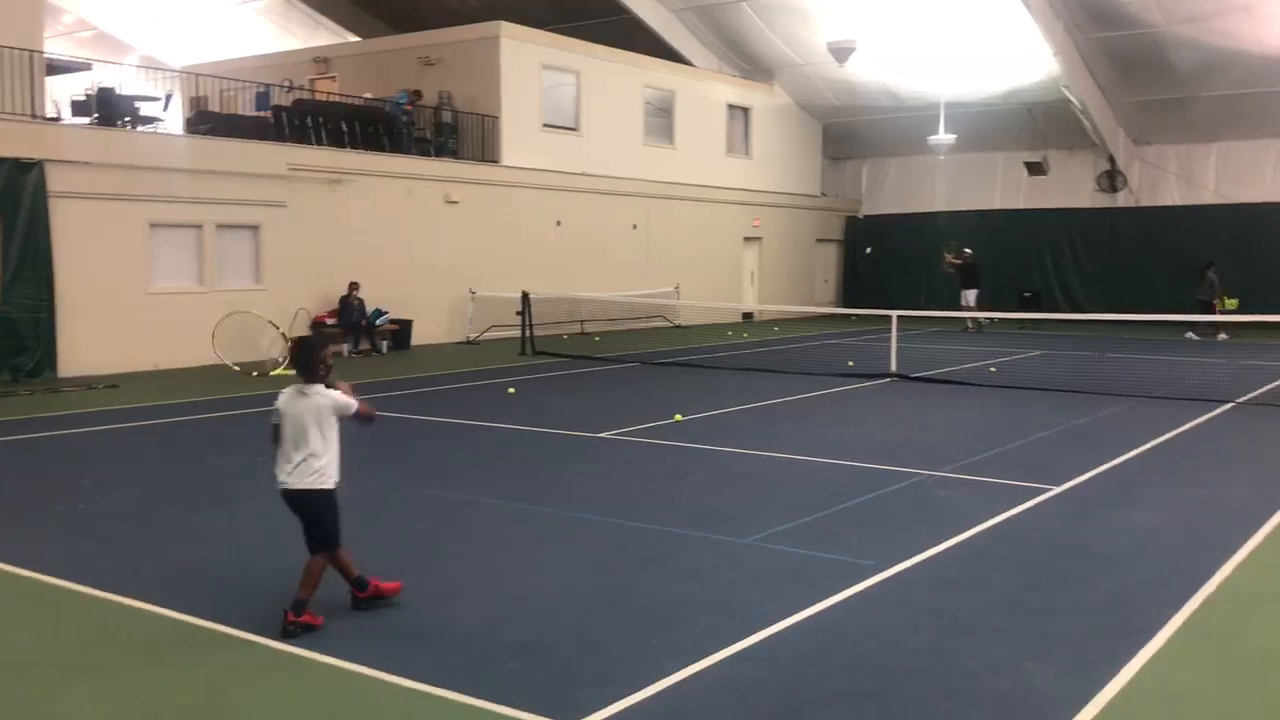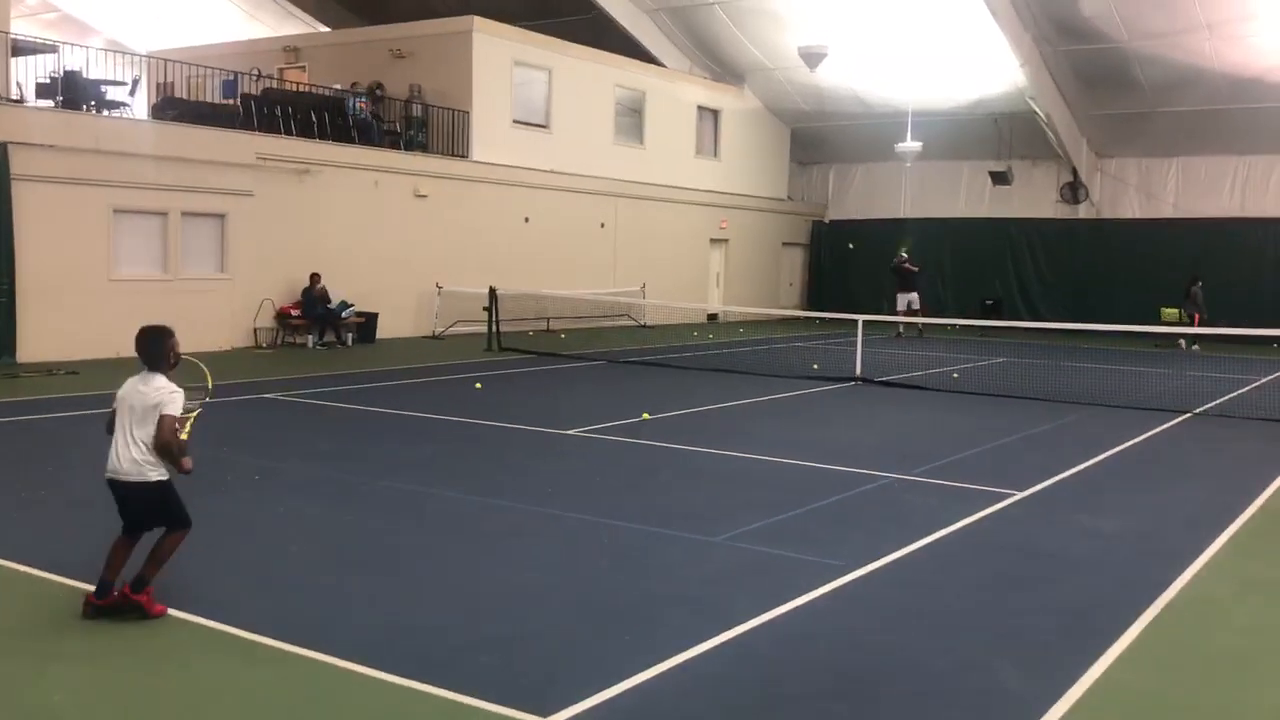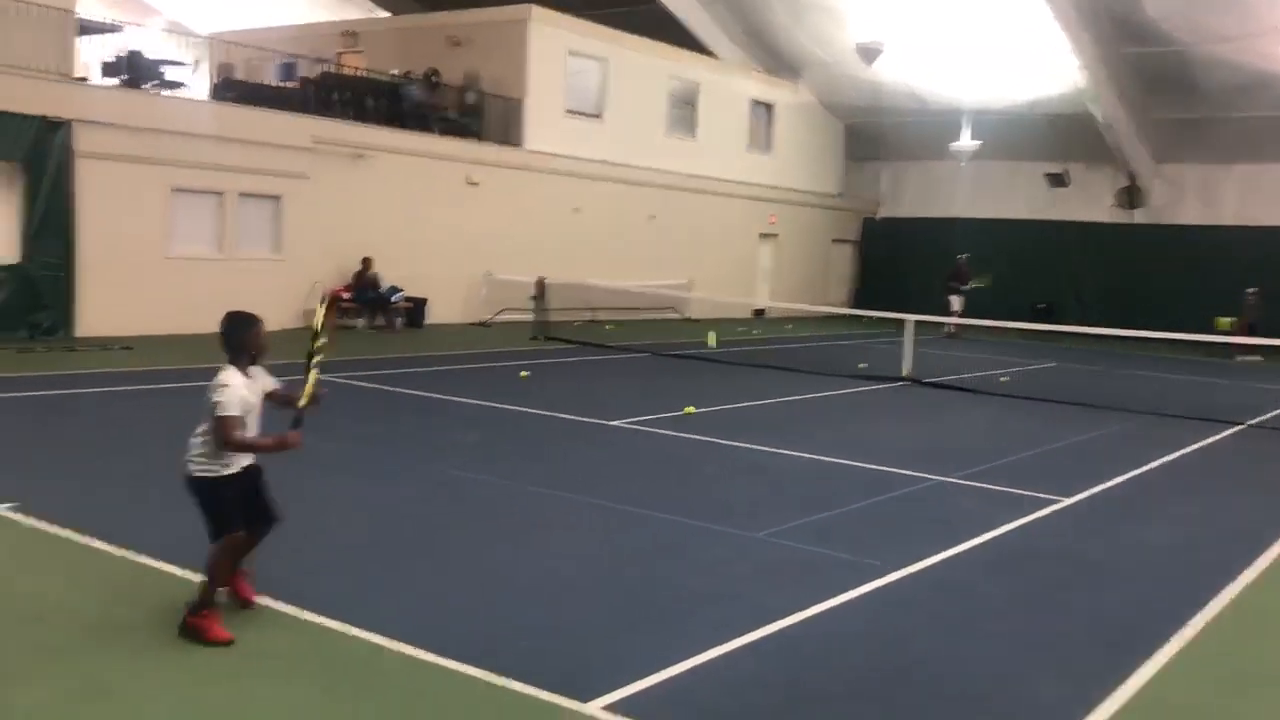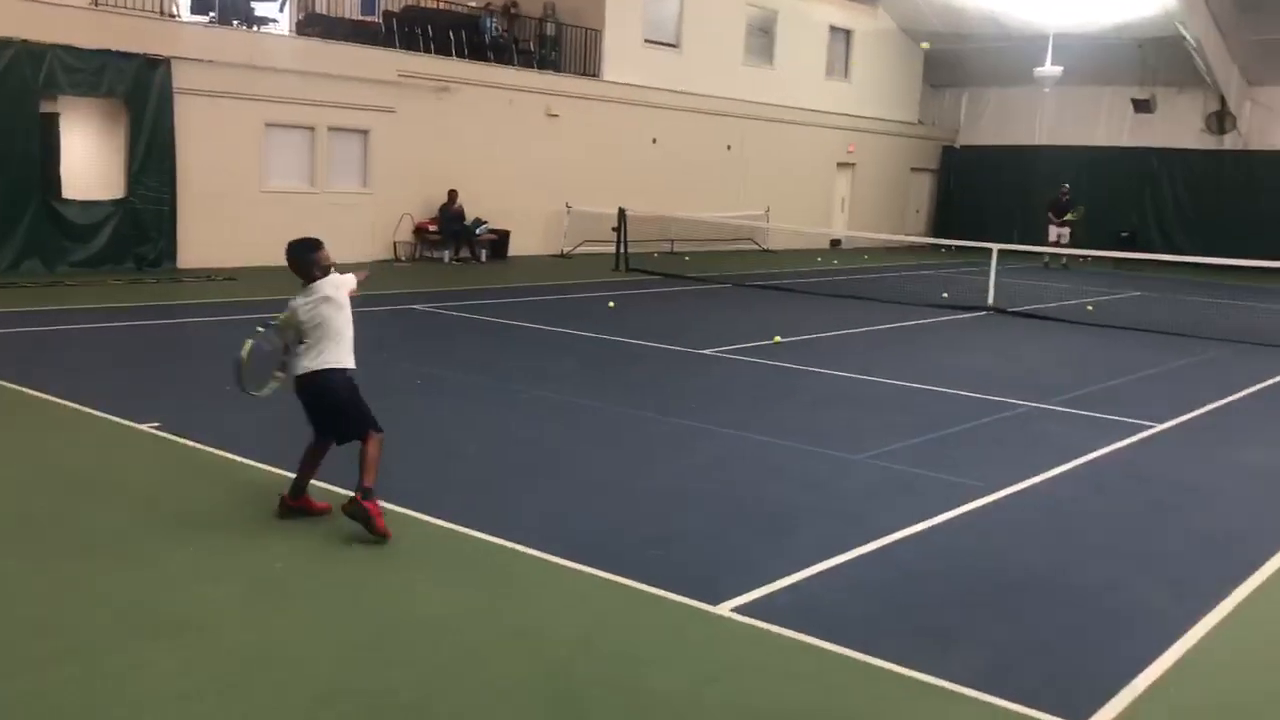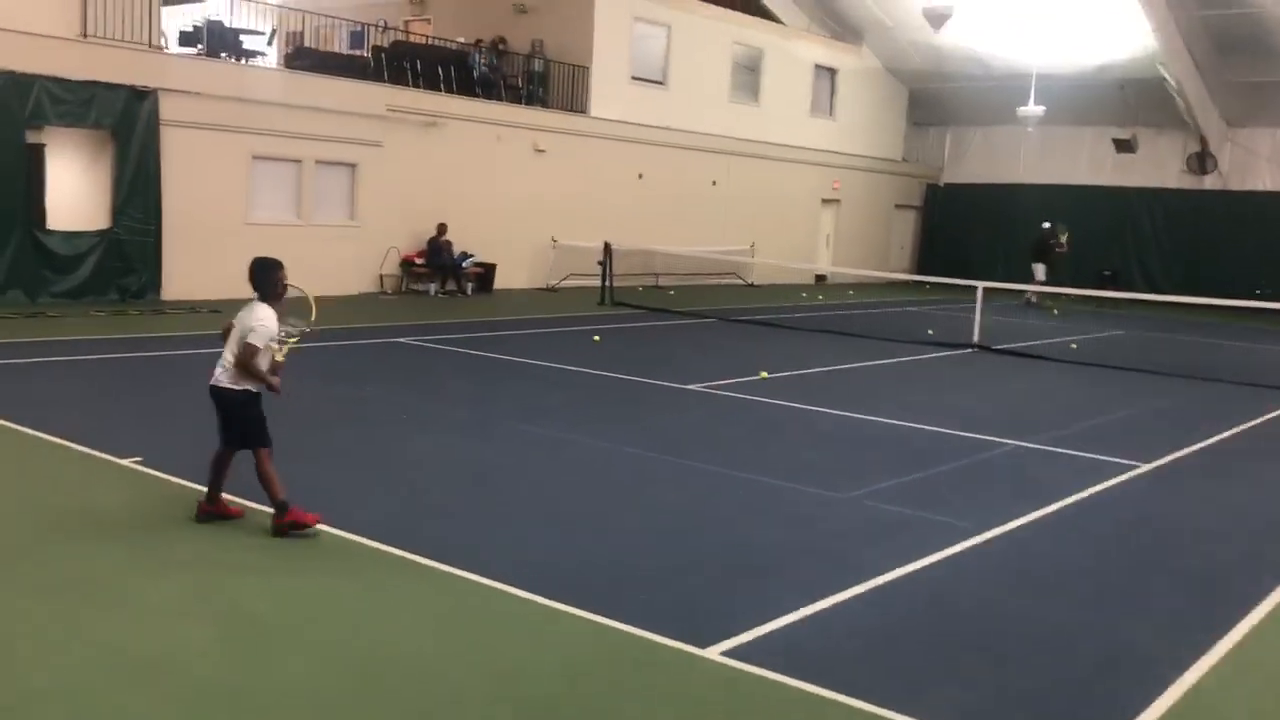
dt=1s
person 1, frame 1
left shoulder: (283, 399)
right shoulder: (333, 399)
left elbow: (277, 440)
right elbow: (369, 413)
right wrist: (347, 392)
left hip: (289, 484)
right hip: (317, 486)
left knee: (329, 539)
right knee: (323, 546)
left ankle: (364, 587)
right ankle: (298, 614)
person 1, frame 2
left shoulder: (129, 385)
right shoulder: (171, 392)
left elbow: (112, 427)
right elbow: (163, 440)
right wrist: (180, 463)
left hip: (117, 473)
right hip: (147, 477)
left knee: (132, 531)
right knee: (179, 526)
left ankle: (101, 596)
right ankle: (137, 589)
person 1, frame 3
left shoulder: (253, 373)
right shoulder: (227, 386)
left elbow: (276, 394)
right elbow: (227, 441)
left wrist: (297, 399)
right wrist: (275, 444)
left hip: (242, 467)
right hip: (210, 472)
left knee: (264, 521)
right knee: (231, 536)
left ankle: (230, 574)
right ankle: (198, 615)
person 1, frame 4
left shoulder: (294, 307)
right shoulder: (335, 285)
right elbow: (362, 274)
left hip: (305, 378)
right hip: (334, 375)
left knee: (324, 438)
right knee: (372, 434)
left ankle: (294, 497)
right ankle: (364, 498)
person 1, frame 5
left shoulder: (250, 309)
right shoulder: (266, 322)
left elbow: (226, 333)
right elbow: (244, 360)
right wrist: (268, 380)
left hip: (223, 386)
right hip: (239, 392)
left knee: (230, 445)
right knee: (262, 450)
left ankle: (211, 503)
right ankle: (285, 514)
